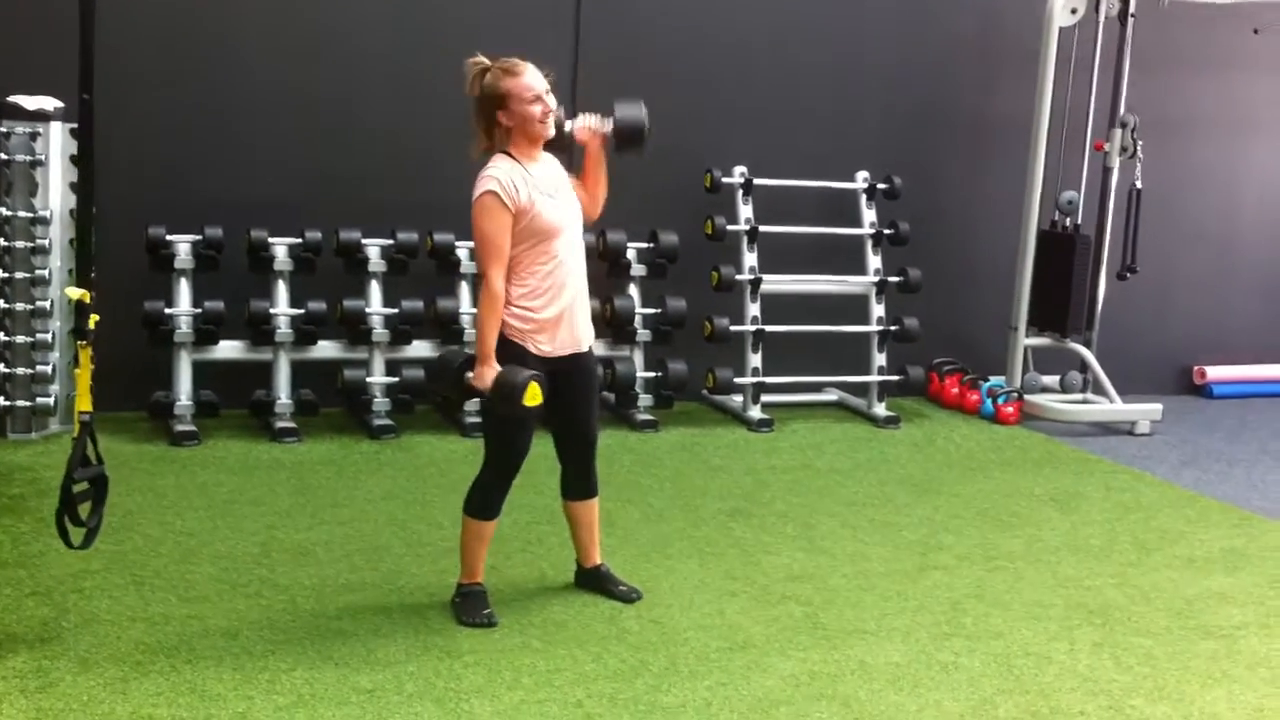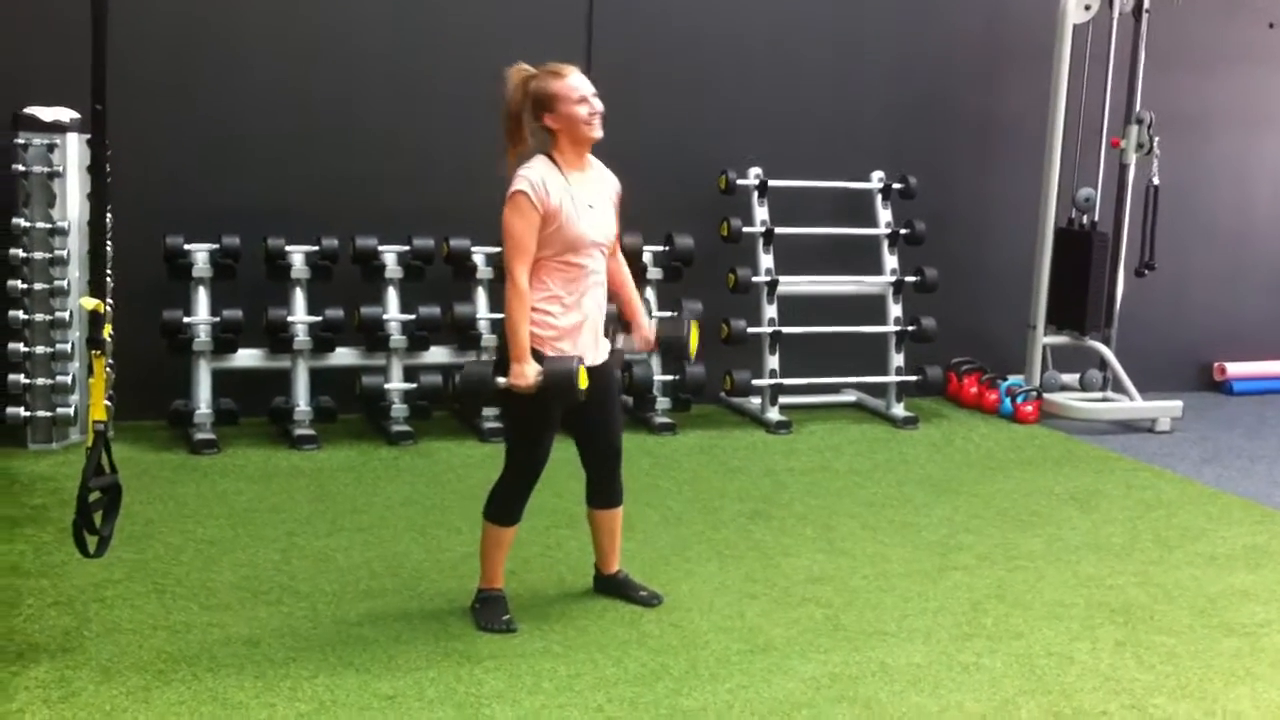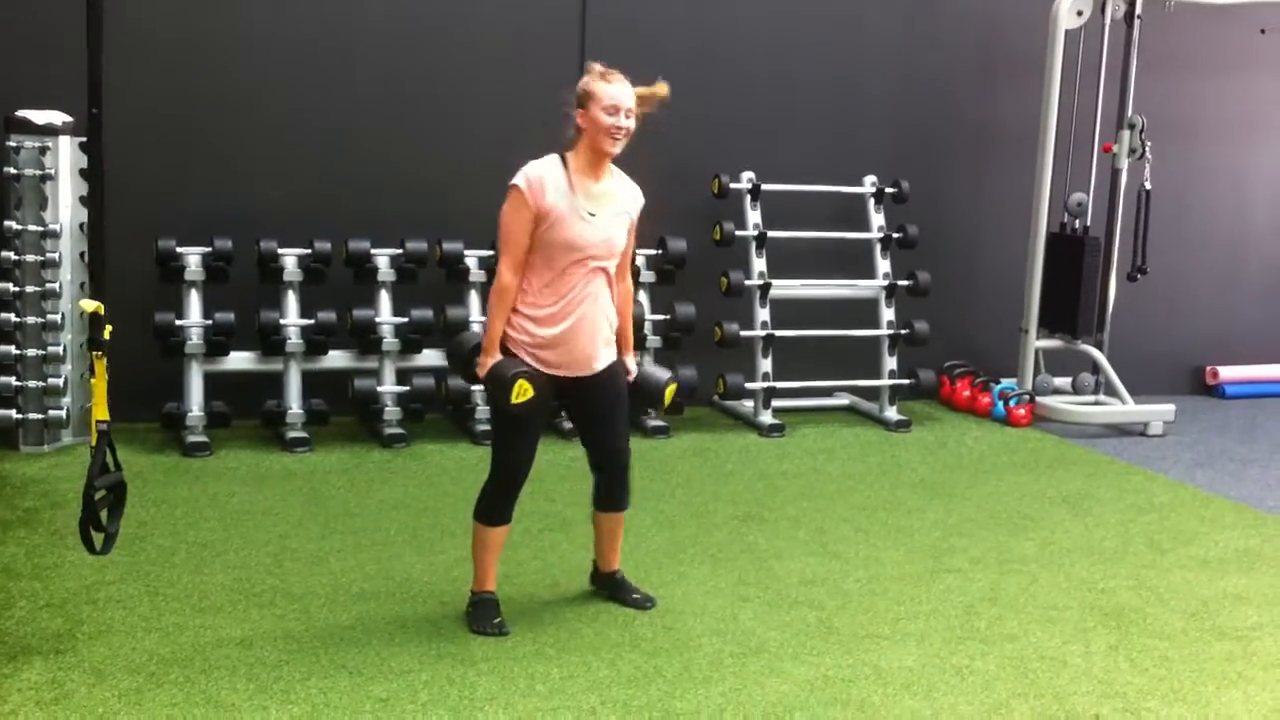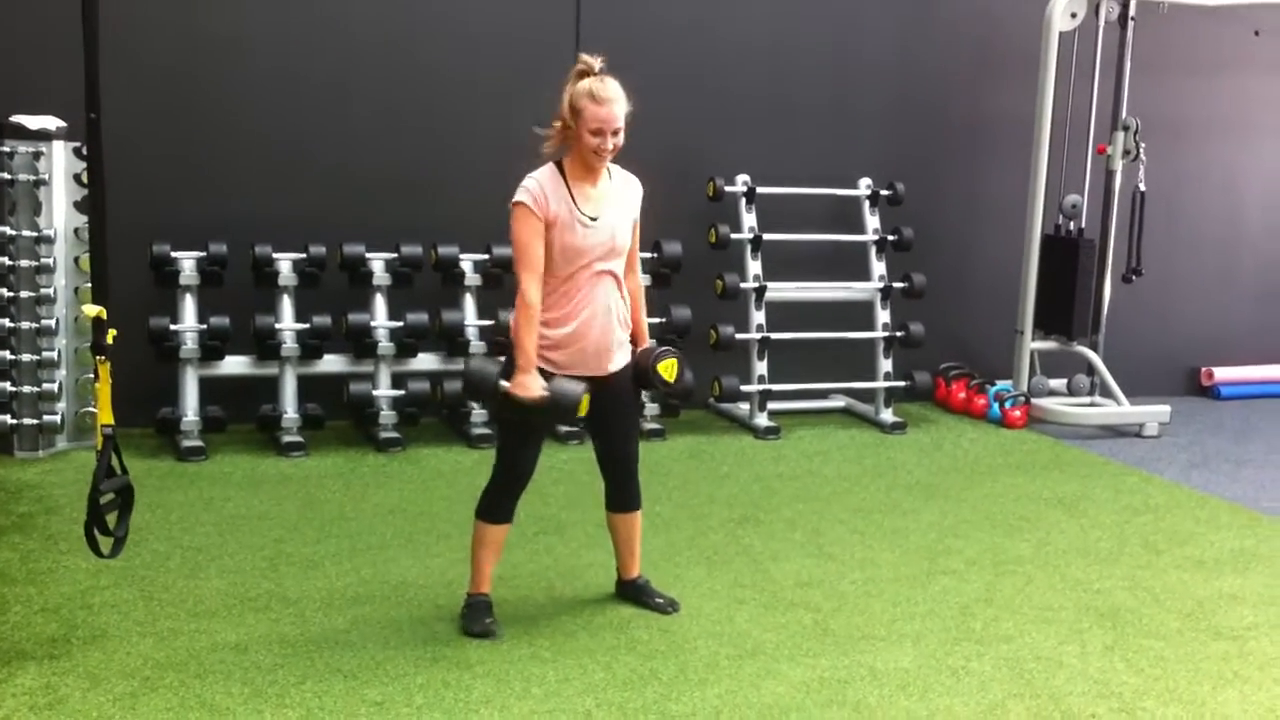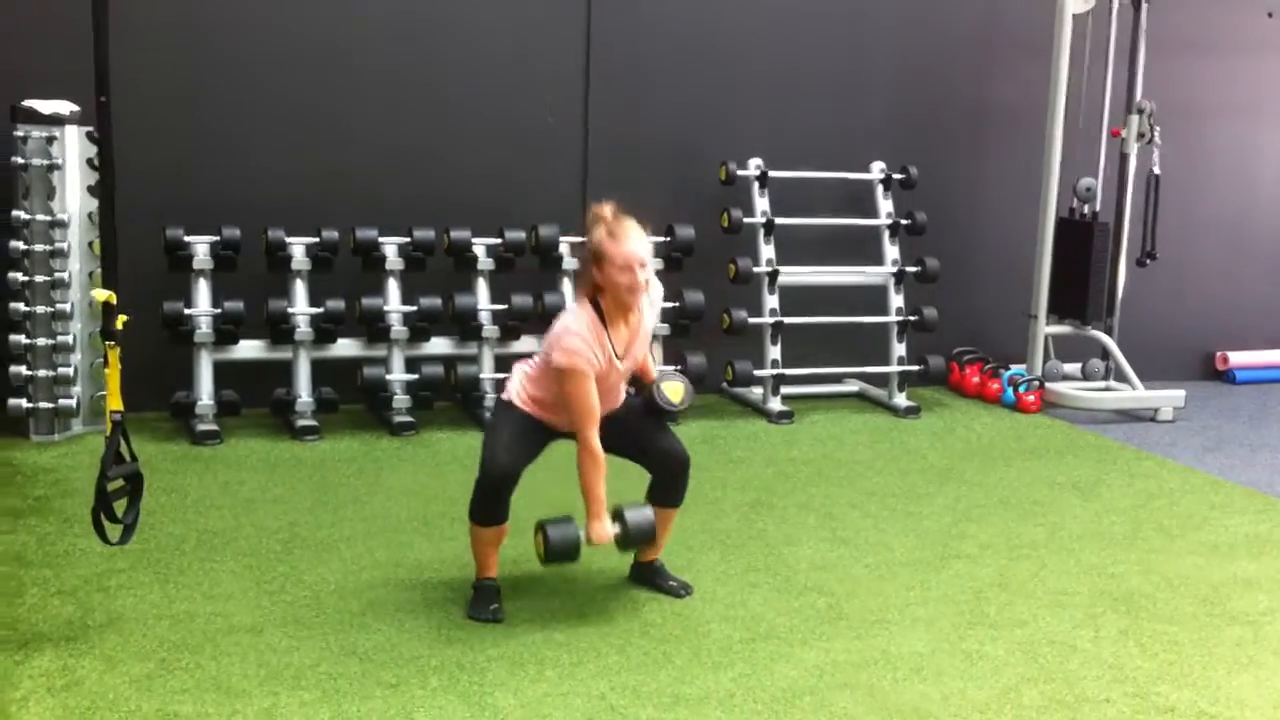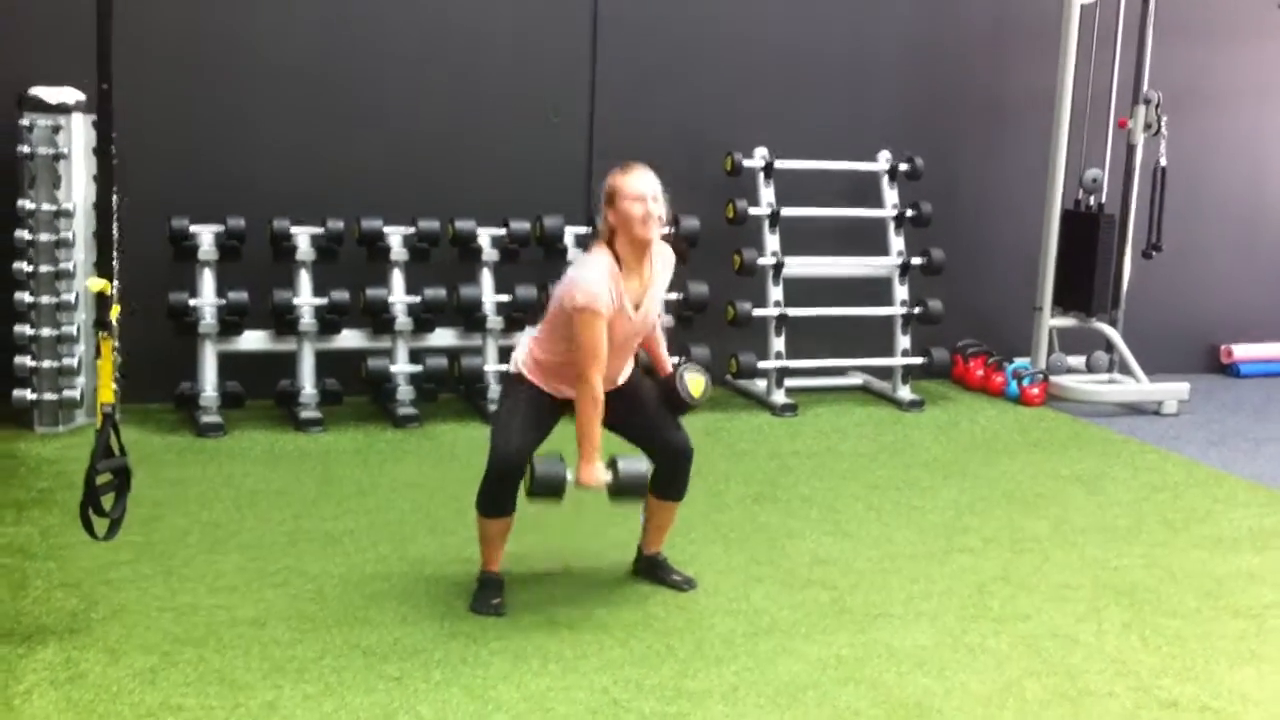
dt=0.5s
person 1, frame 1
left shoulder: (549, 165)
right shoulder: (498, 181)
left elbow: (591, 208)
right elbow: (493, 278)
left wrist: (594, 146)
right wrist: (485, 359)
left hip: (573, 342)
right hip: (522, 347)
left knee: (582, 455)
right knee: (502, 466)
left ankle: (590, 566)
right ankle: (470, 585)
person 1, frame 2
left shoulder: (605, 178)
right shoulder: (533, 184)
right elbow: (518, 276)
left wrist: (639, 317)
right wrist: (520, 359)
left hip: (593, 350)
right hip: (542, 355)
left knee: (607, 463)
right knee: (523, 473)
left ankle: (609, 572)
right ankle: (490, 591)
person 1, frame 3
left shoulder: (629, 194)
right shoulder: (536, 181)
right elbow: (508, 272)
left wrist: (628, 351)
right wrist: (490, 349)
left hip: (597, 359)
right hip: (530, 357)
left knee: (615, 466)
right knee: (508, 475)
left ankle: (607, 572)
right ankle: (483, 594)
person 1, frame 4
left shoulder: (629, 189)
right shoulder: (537, 191)
right elbow: (530, 287)
left wrist: (644, 342)
right wrist: (525, 369)
left hip: (610, 360)
right hip: (541, 357)
left knee: (623, 467)
right knee: (512, 475)
left ankle: (630, 579)
right ankle: (478, 597)
person 1, frame 5
left shoulder: (648, 295)
right shoulder: (575, 335)
right elbow: (588, 440)
left wrist: (655, 384)
right wrist: (597, 517)
left hip: (608, 405)
right hip: (534, 409)
left knee: (674, 461)
right knee: (497, 474)
left ankle: (648, 563)
right ankle: (486, 581)
person 1, frame 6
left shoulder: (663, 259)
right shoulder: (591, 279)
right elbow: (588, 382)
left wrist: (667, 372)
right wrist: (589, 458)
left hip: (615, 377)
right hip: (541, 379)
left knee: (677, 451)
right knee: (506, 463)
left ankle: (650, 556)
right ankle: (490, 576)
